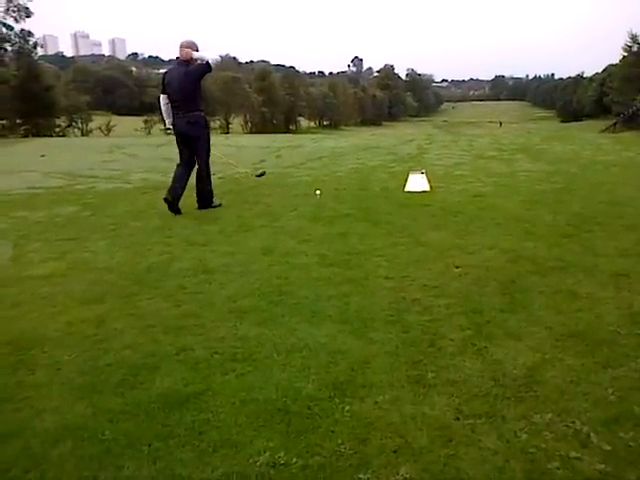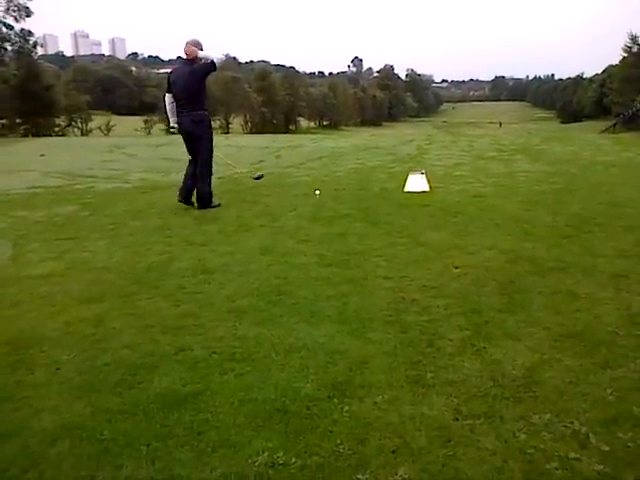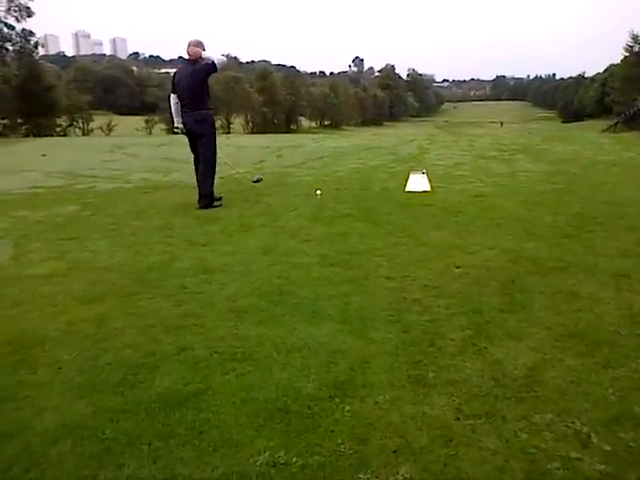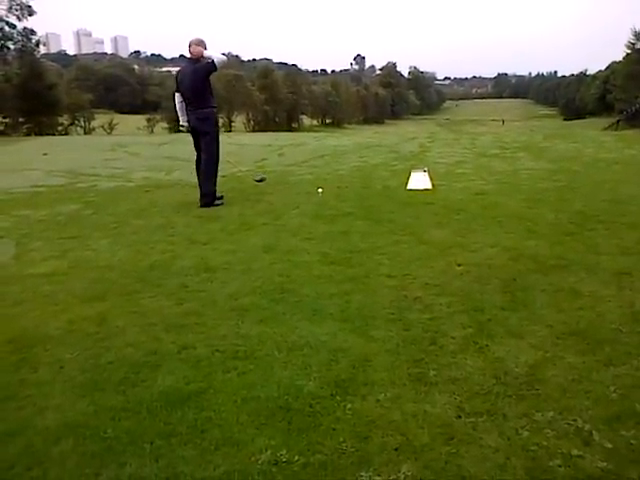
dt=0.2s
person 1, frame 1
left shoulder: (168, 74)
right shoulder: (192, 71)
left elbow: (163, 100)
left wrist: (169, 123)
right wrist: (195, 56)
left hip: (178, 123)
right hip: (195, 121)
left knee: (186, 162)
right knee: (203, 162)
left ankle: (172, 196)
right ankle: (205, 201)
person 1, frame 2
left shoulder: (173, 73)
right shoulder: (197, 70)
left elbow: (169, 99)
left wrist: (173, 121)
right wrist: (200, 54)
left hip: (183, 121)
right hip: (199, 119)
left knee: (194, 159)
right knee: (204, 161)
left ankle: (185, 194)
right ankle: (204, 200)
person 1, frame 3
left shoulder: (178, 73)
right shoulder: (199, 70)
left elbow: (174, 99)
right elbow: (221, 60)
left wrist: (178, 122)
right wrist: (203, 55)
left hip: (187, 120)
right hip: (202, 118)
left knee: (199, 158)
right knee: (207, 159)
left ankle: (206, 195)
right ankle: (206, 200)
person 1, frame 4
left shoulder: (181, 72)
right shoulder: (201, 68)
left elbow: (178, 98)
right elbow: (222, 59)
left wrist: (183, 120)
right wrist: (204, 54)
left hip: (193, 118)
right hip: (206, 116)
left knee: (201, 157)
right knee: (210, 157)
left ankle: (208, 193)
right ankle: (207, 198)
